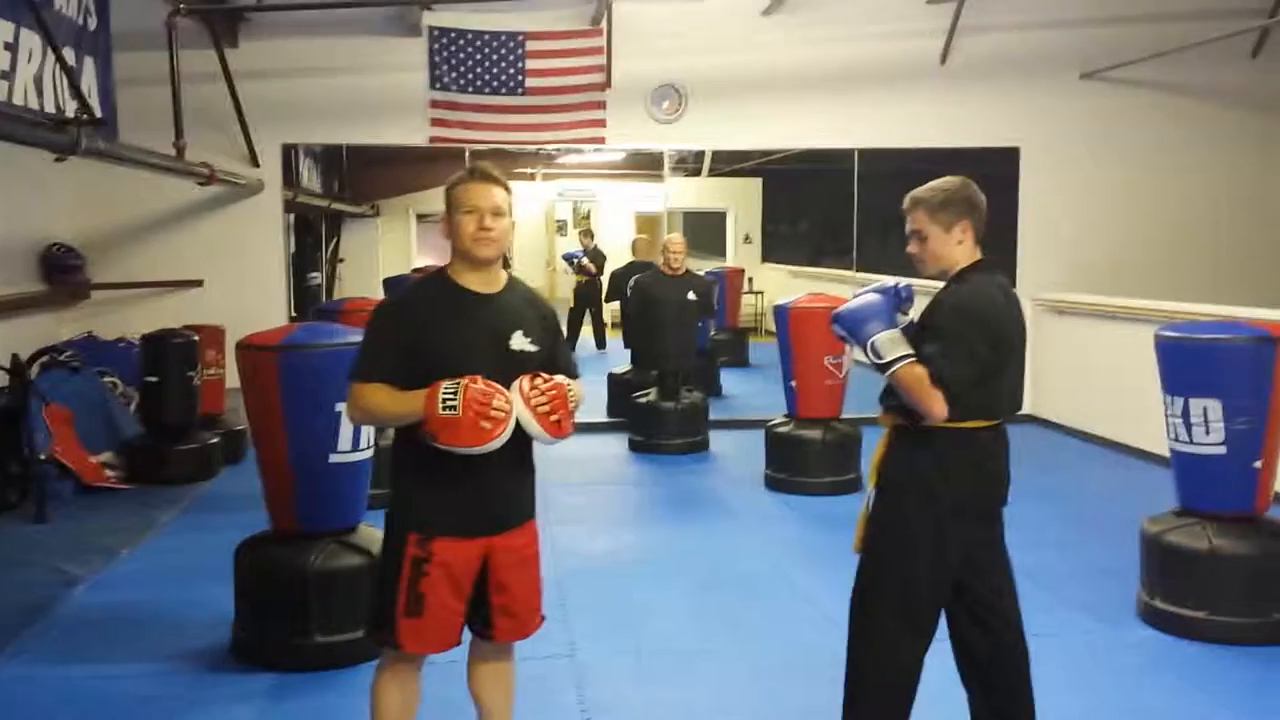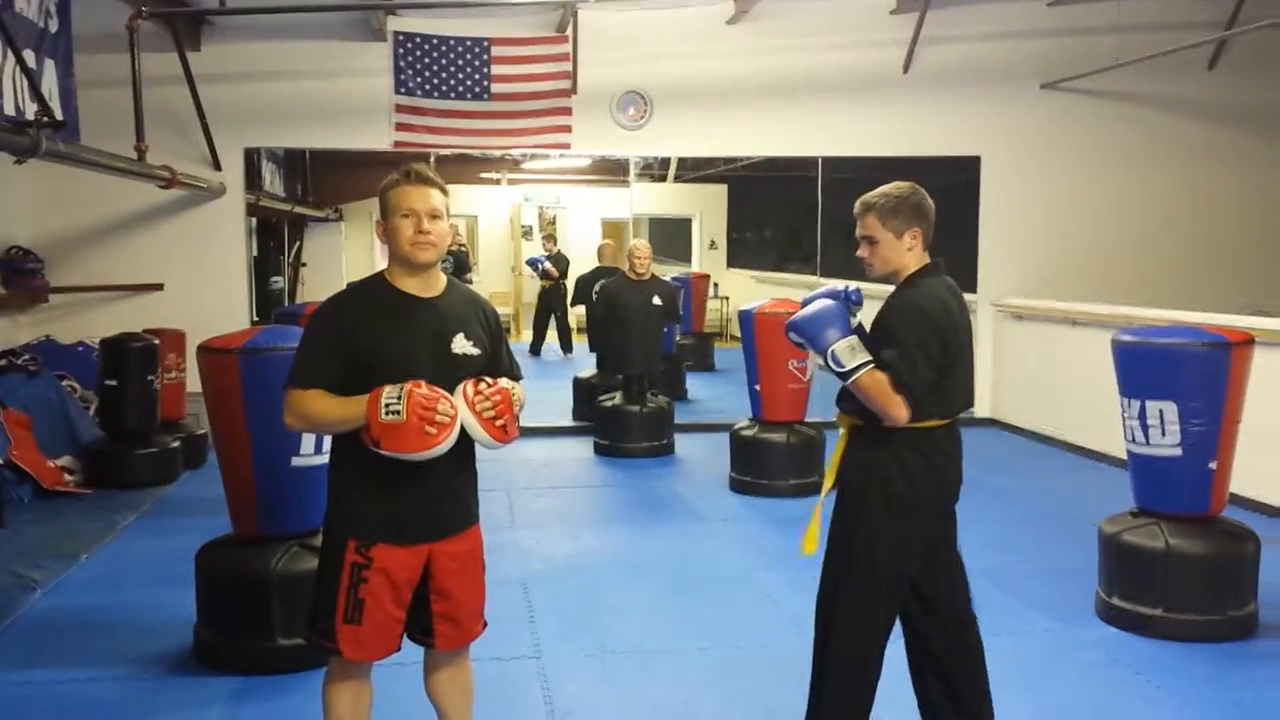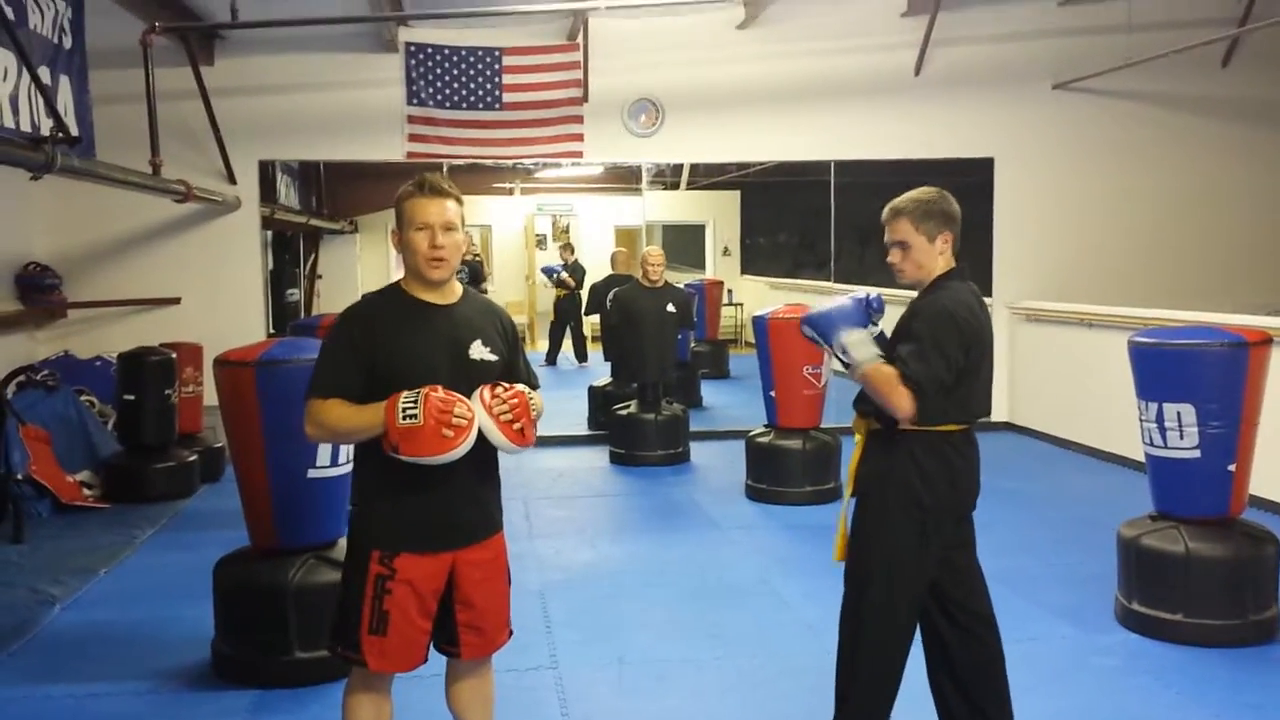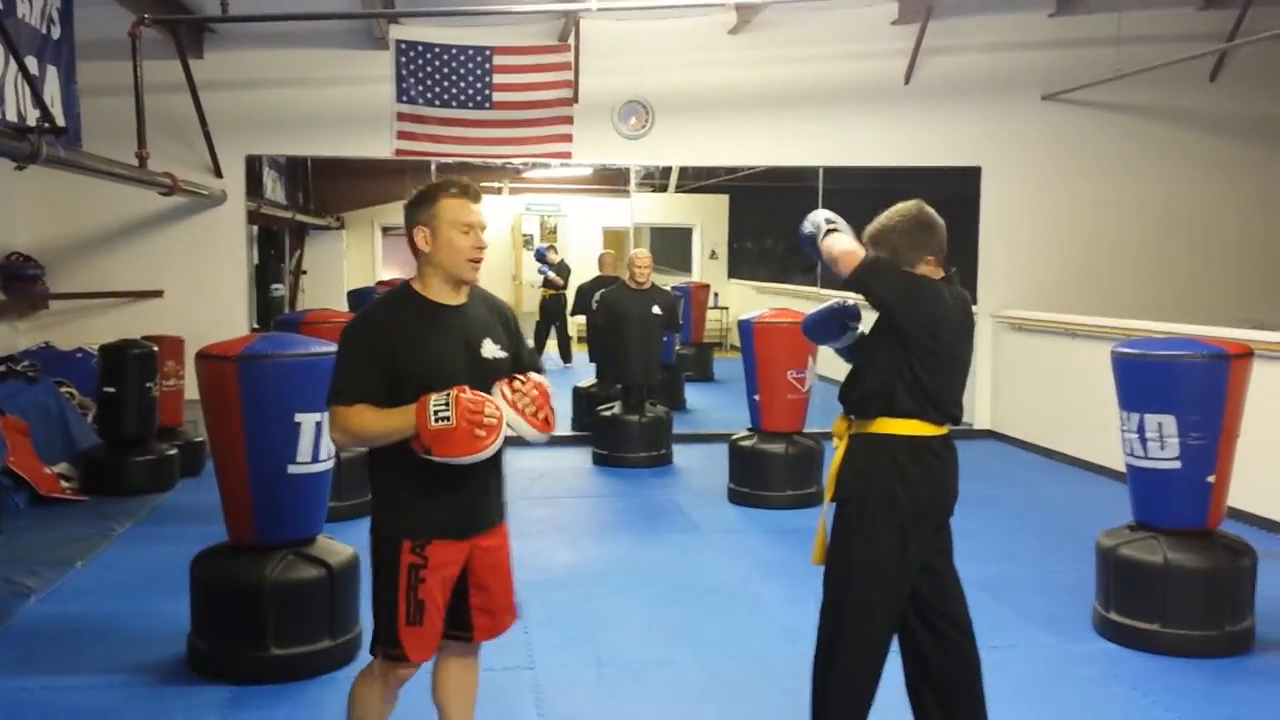
dt=0.7s
person 1, frame 1
left shoulder: (534, 308)
right shoulder: (409, 306)
left elbow: (566, 387)
right elbow: (362, 403)
left wrist: (564, 398)
right wrist: (431, 401)
left hip: (510, 511)
right hip: (430, 515)
left knee: (498, 638)
right knee: (406, 647)
person 1, frame 2
left shoulder: (476, 310)
right shoulder: (345, 312)
left elbow: (509, 389)
right elbow: (298, 409)
left wrist: (508, 402)
right wrist: (374, 406)
left hip: (455, 516)
right hip: (370, 522)
left knee: (452, 644)
right knee: (353, 654)
person 1, frame 3
left shoulder: (492, 318)
right shoulder: (364, 321)
left elbow: (528, 399)
right elbow: (318, 420)
left wrist: (524, 407)
right wrist: (393, 413)
left hip: (478, 526)
right hip: (394, 533)
left knee: (475, 653)
right knee: (375, 666)
person 1, frame 4
left shoulder: (495, 314)
right shoulder: (379, 324)
left elbow: (524, 382)
right elbow: (345, 425)
left wrist: (529, 398)
right wrist: (423, 415)
left hip: (482, 517)
right hip: (413, 524)
left knee: (463, 641)
right knee: (399, 656)
person 2, frame 1
left shoulder: (964, 303)
right shoulder: (991, 292)
left elbow: (935, 402)
left wrist: (882, 338)
right wrist: (896, 325)
left hip: (936, 470)
right hip: (971, 465)
left knee: (889, 611)
right knee: (983, 606)
person 2, frame 2
left shoulder: (916, 306)
right shoulder: (936, 293)
left elbow: (895, 406)
left wrist: (838, 346)
right wrist: (848, 328)
left hip: (894, 472)
right hip: (924, 466)
left knee: (853, 608)
right knee: (936, 602)
person 2, frame 3
left shoulder: (941, 311)
right shoulder: (956, 301)
left elbow: (903, 401)
left wrist: (849, 339)
right wrist: (867, 333)
left hip: (914, 473)
right hip: (938, 467)
left knee: (876, 613)
right knee: (955, 605)
person 2, frame 4
left shoulder: (932, 304)
right shoulder: (940, 304)
left elbow: (850, 262)
right elbow: (888, 362)
left wrist: (826, 227)
right wrist: (847, 335)
left hip: (893, 472)
right hip: (916, 467)
left knee: (855, 614)
right knee: (932, 606)
